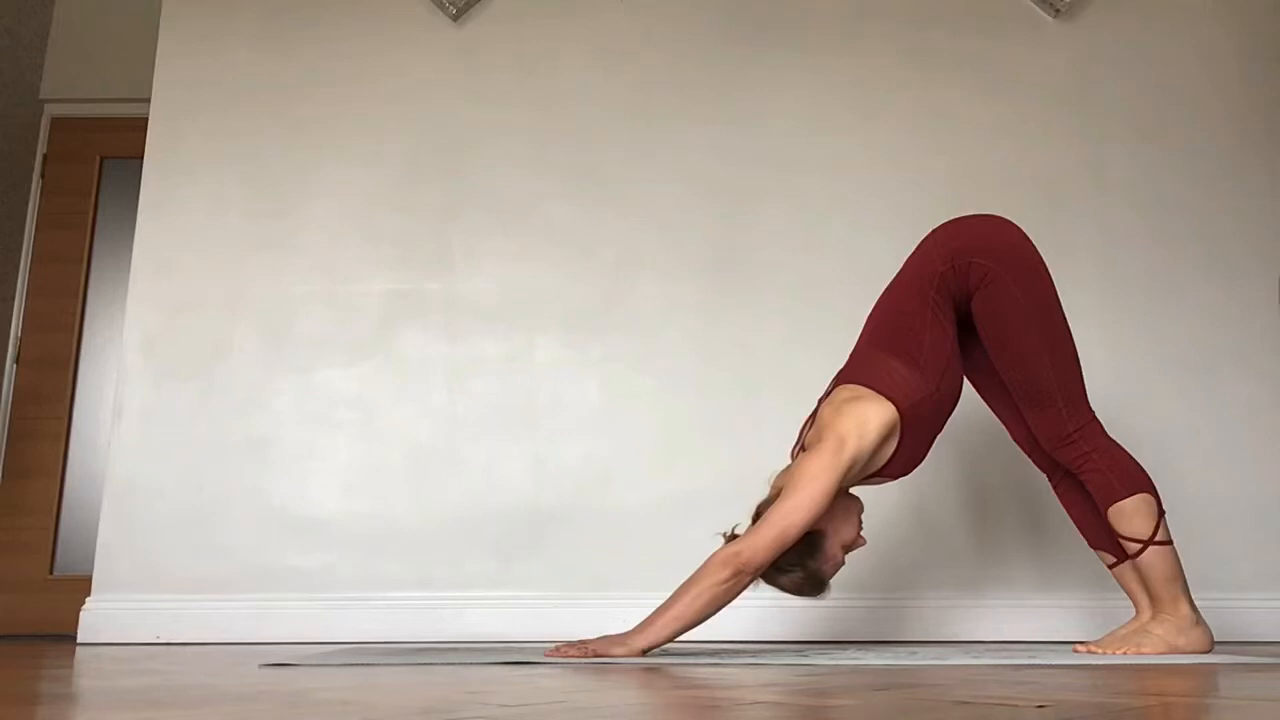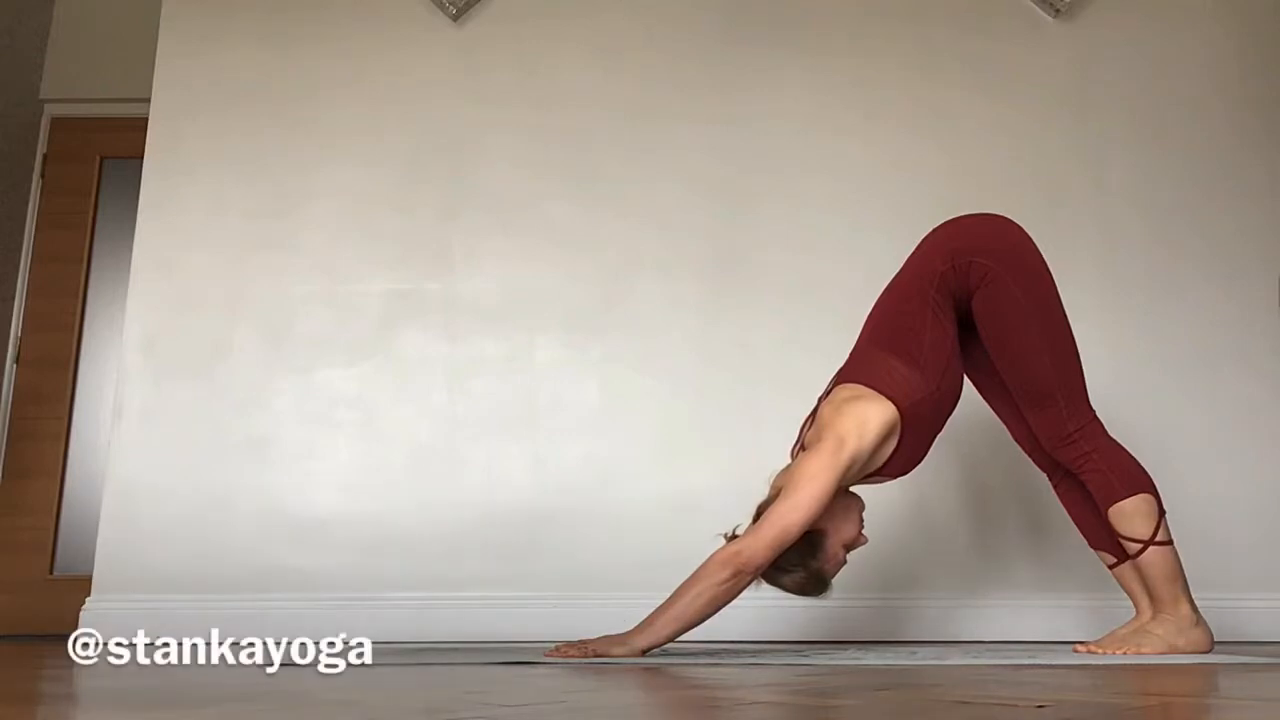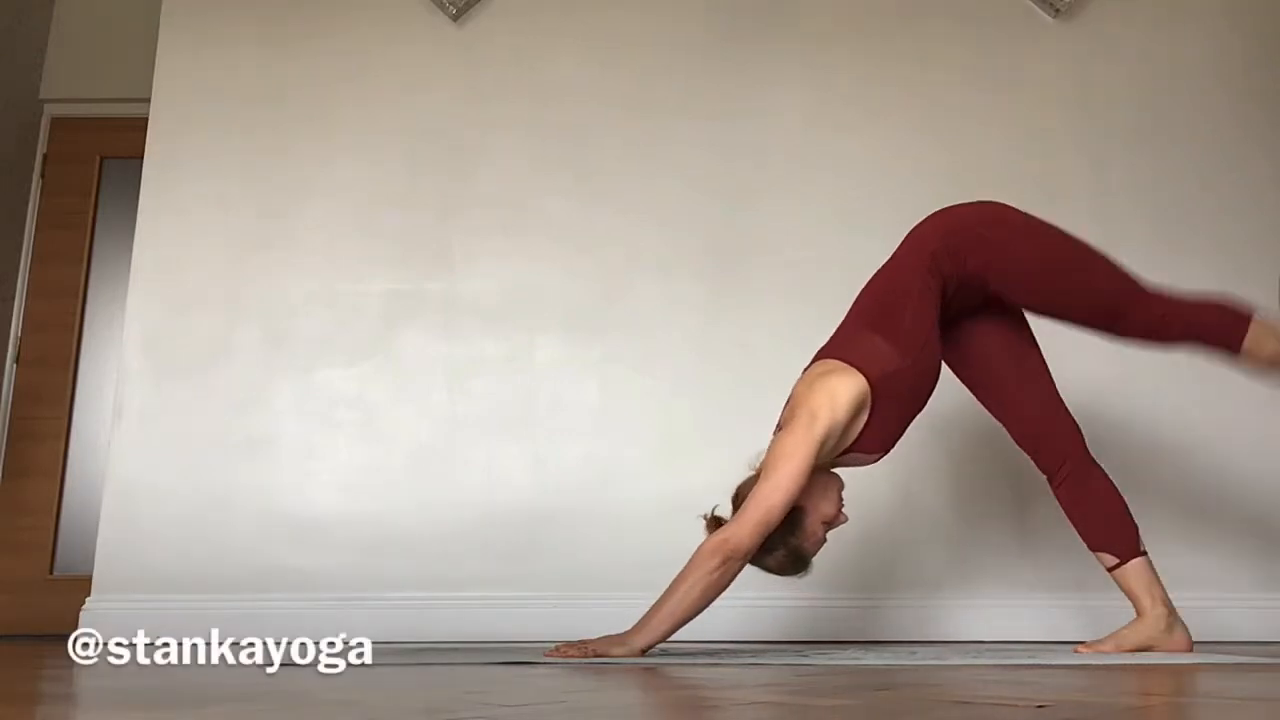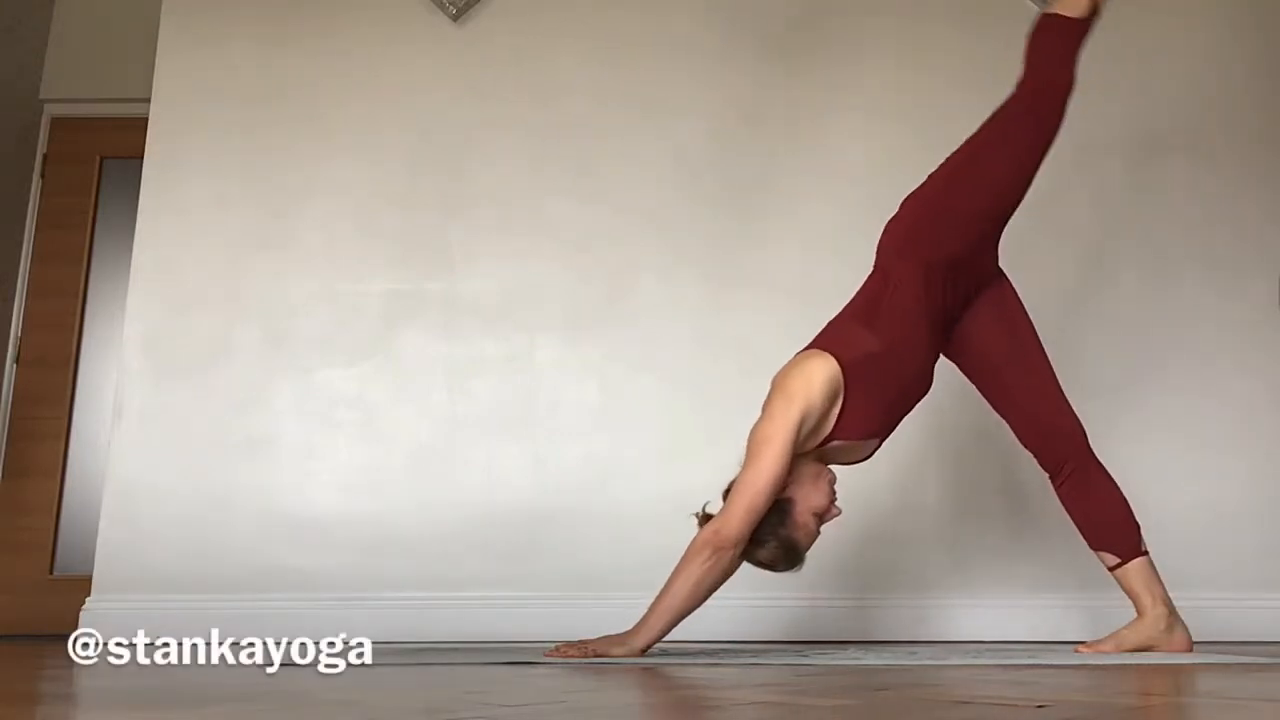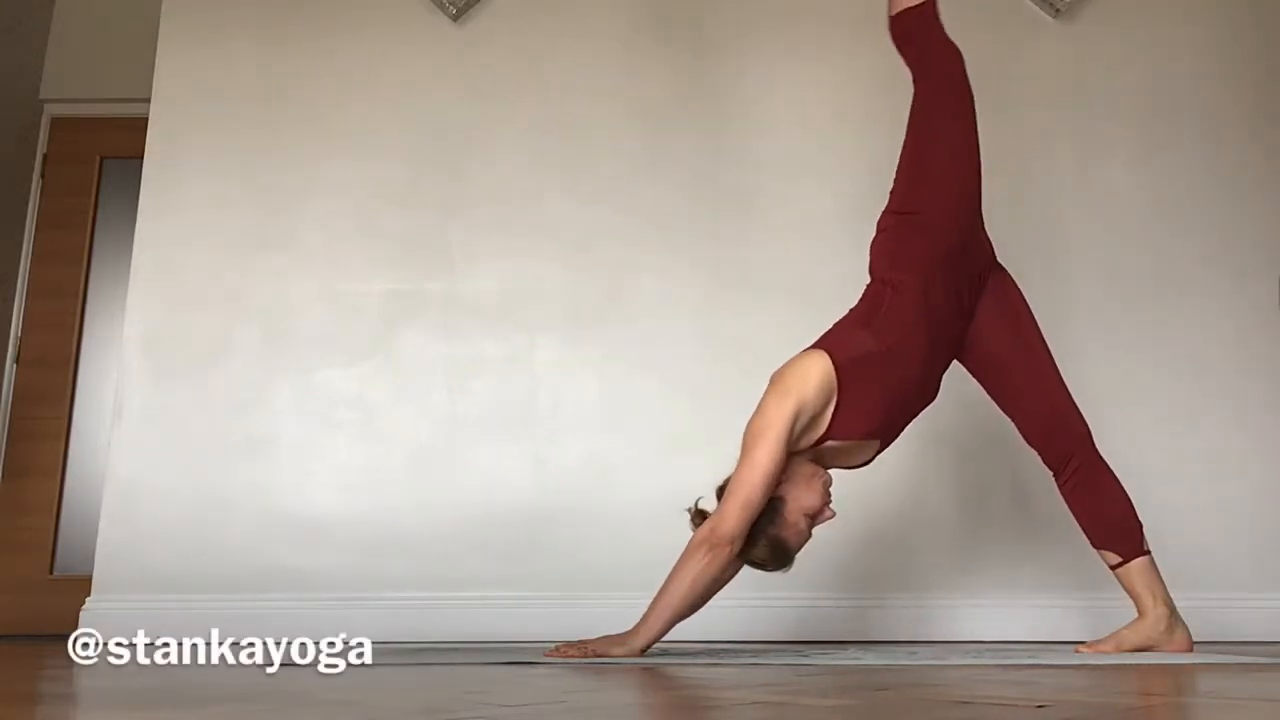
dt=0.7s
person 1, frame 1
left shoulder: (833, 456)
right shoulder: (819, 470)
left elbow: (738, 560)
right elbow: (741, 561)
left wrist: (633, 641)
right wrist: (637, 640)
left hip: (977, 259)
right hip: (959, 293)
left knee: (1070, 435)
right knee: (1054, 454)
left ankle: (1179, 616)
right ankle: (1152, 613)
person 1, frame 2
left shoulder: (834, 456)
right shoulder: (819, 467)
left elbow: (739, 560)
right elbow: (740, 561)
left wrist: (636, 640)
right wrist: (637, 639)
left hip: (978, 260)
right hip: (960, 293)
left knee: (1070, 434)
right knee: (1054, 451)
left ankle: (1179, 615)
right ankle: (1153, 611)
person 1, frame 3
left shoulder: (810, 430)
right shoulder: (803, 452)
left elbow: (726, 548)
right elbow: (729, 550)
left wrist: (635, 640)
right wrist: (635, 640)
left hip: (967, 248)
right hip: (953, 293)
left knee: (1147, 315)
right knee: (1057, 451)
right ankle: (1158, 618)
person 1, frame 4
left shoulder: (791, 416)
left elbow: (721, 540)
right elbow: (725, 545)
left wrist: (636, 638)
left hip: (935, 254)
right hip: (944, 294)
left knee: (1040, 95)
right knee: (1058, 445)
person 1, frame 5
left shoulder: (790, 408)
left elbow: (720, 538)
right elbow: (723, 542)
left wrist: (637, 638)
right hip: (945, 287)
right knee: (1065, 446)
